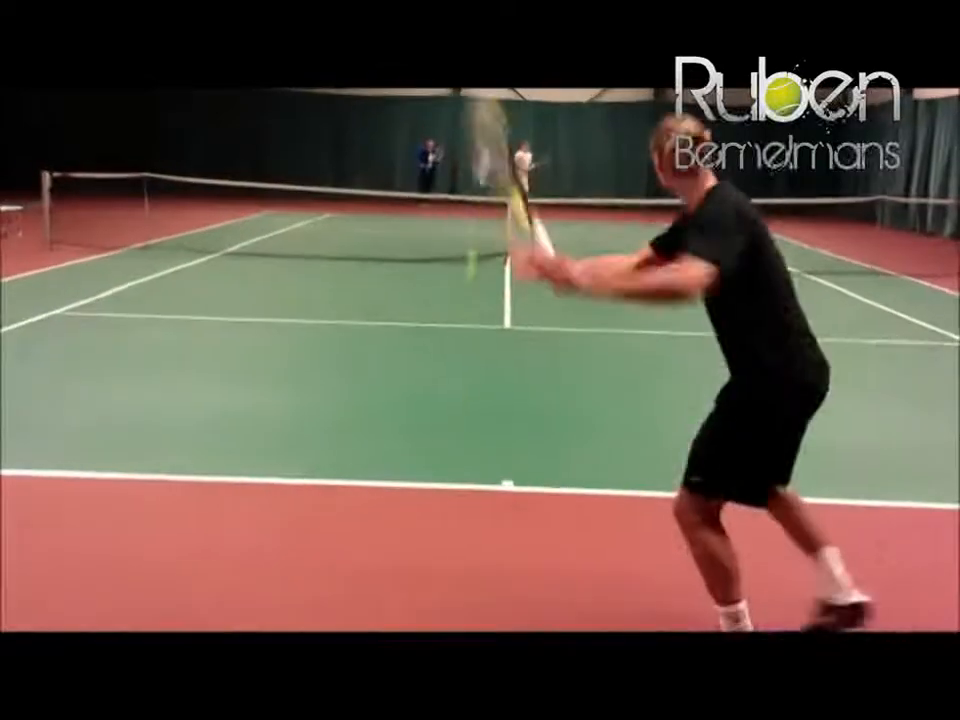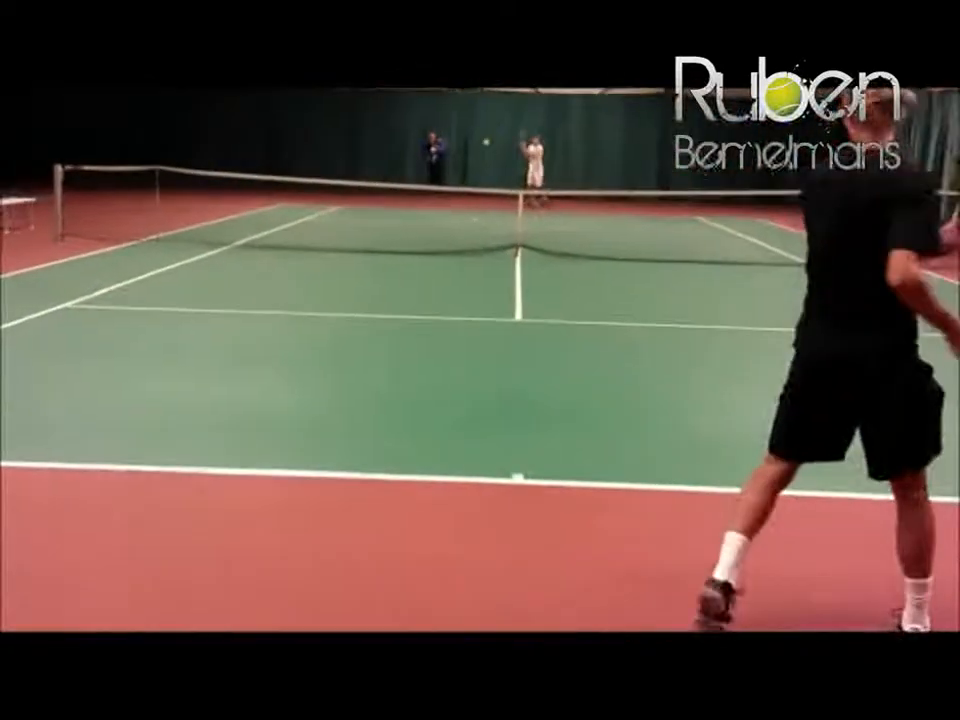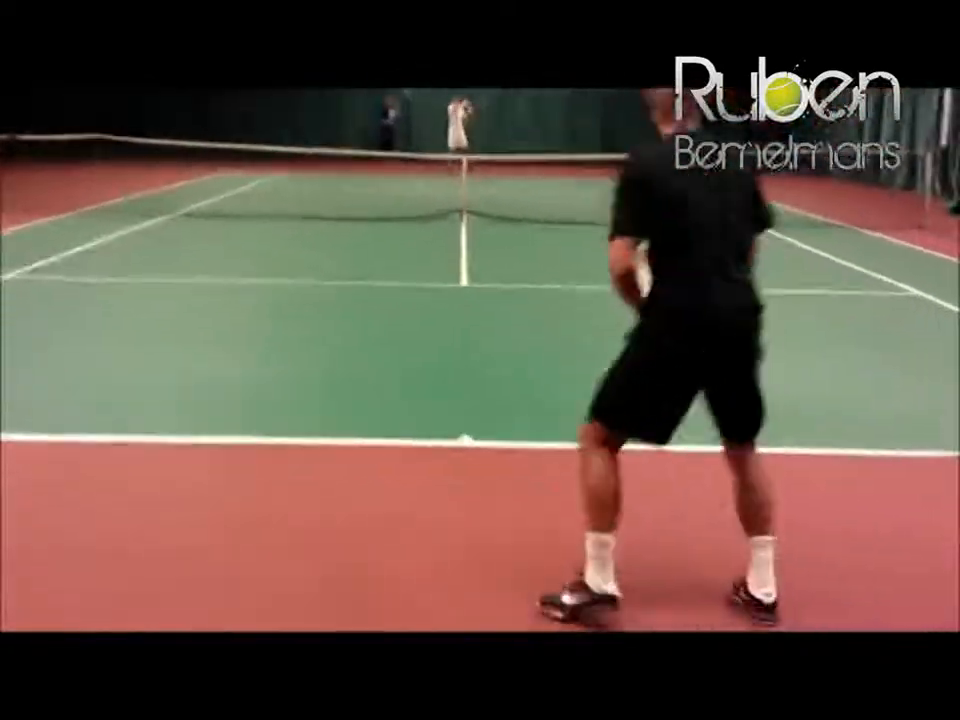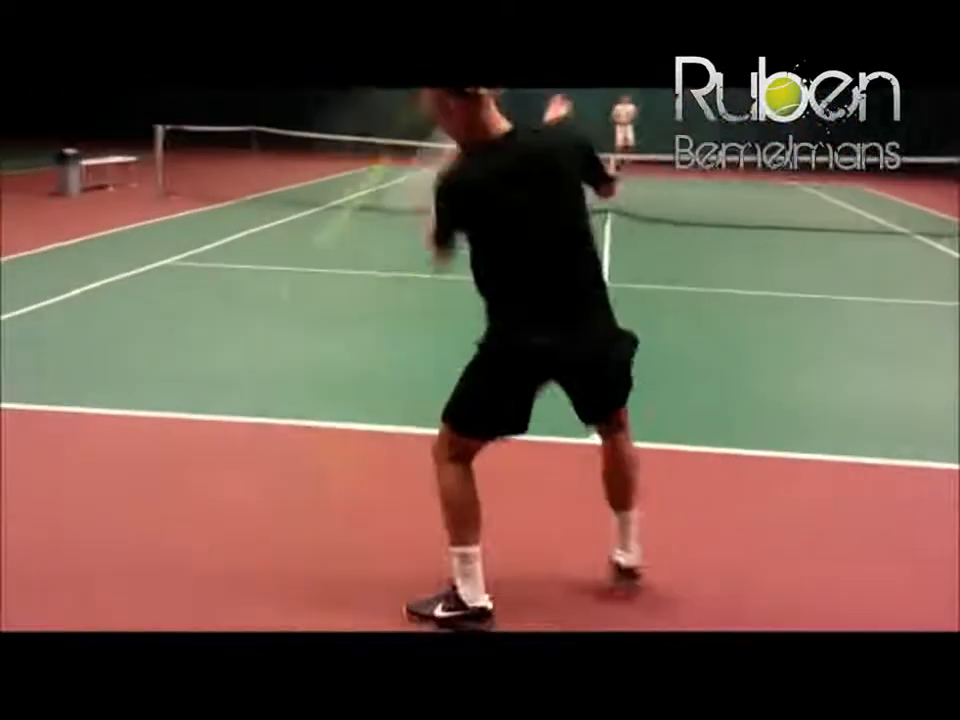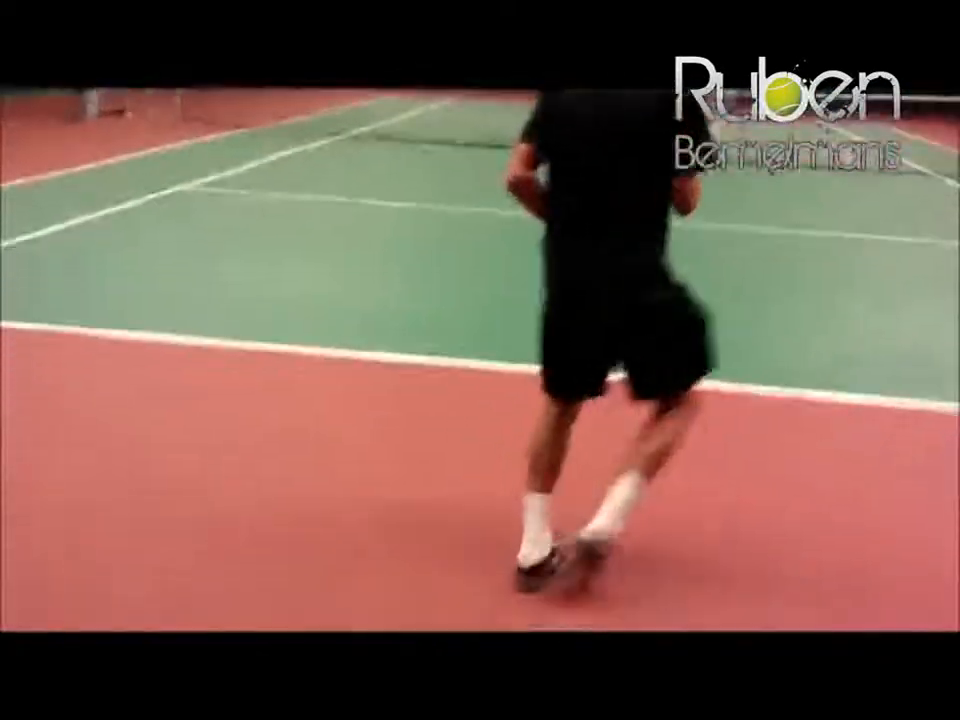
dt=1s
person 1, frame 1
left shoulder: (721, 212)
right shoulder: (699, 215)
left elbow: (690, 282)
right elbow: (631, 264)
left wrist: (593, 282)
right wrist: (563, 269)
left hip: (774, 382)
right hip: (789, 374)
left knee: (694, 510)
right knee: (766, 489)
left ankle: (738, 628)
right ankle: (844, 596)
person 1, frame 2
left shoulder: (818, 181)
right shoulder: (908, 184)
right elbow: (903, 276)
left hip: (817, 350)
right hip: (884, 355)
left knee: (776, 465)
right knee: (910, 488)
left ankle: (723, 579)
right ankle: (916, 620)
person 1, frame 3
left shoulder: (643, 167)
right shoulder: (738, 165)
left elbow: (622, 267)
left wrist: (642, 302)
left hip: (676, 325)
right hip: (736, 325)
left knee: (597, 441)
right knee: (742, 453)
left ankle: (597, 584)
right ankle: (762, 588)
person 1, frame 4
left shoulder: (457, 185)
right shoulder: (562, 141)
left elbow: (442, 253)
right elbow: (608, 187)
left hip: (517, 341)
right hip: (589, 327)
left knee: (451, 452)
right knee: (615, 428)
left ankle: (470, 596)
right ankle: (626, 557)
person 1, frame 5
left shoulder: (559, 90)
right shoulder: (676, 99)
left elbow: (519, 177)
right elbow: (685, 199)
left hip: (569, 271)
right hip: (636, 274)
left knee: (560, 402)
right knee: (677, 402)
left ankle: (533, 550)
right ankle: (602, 527)
